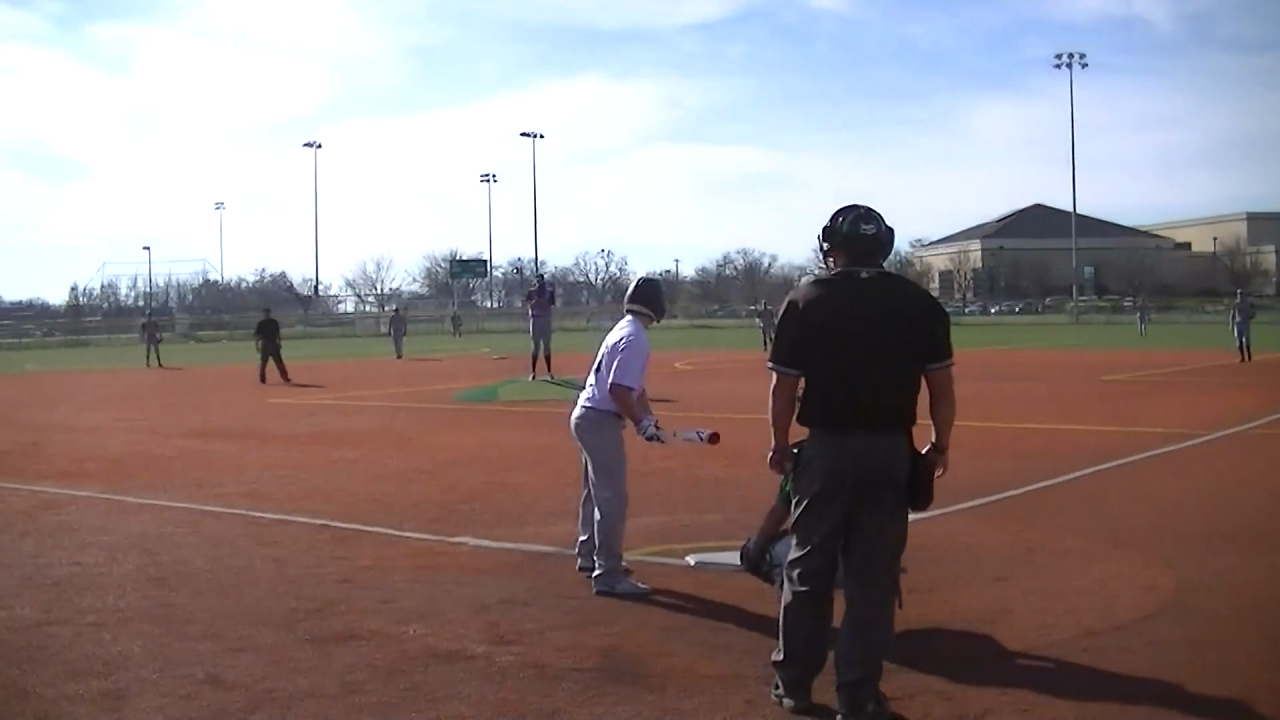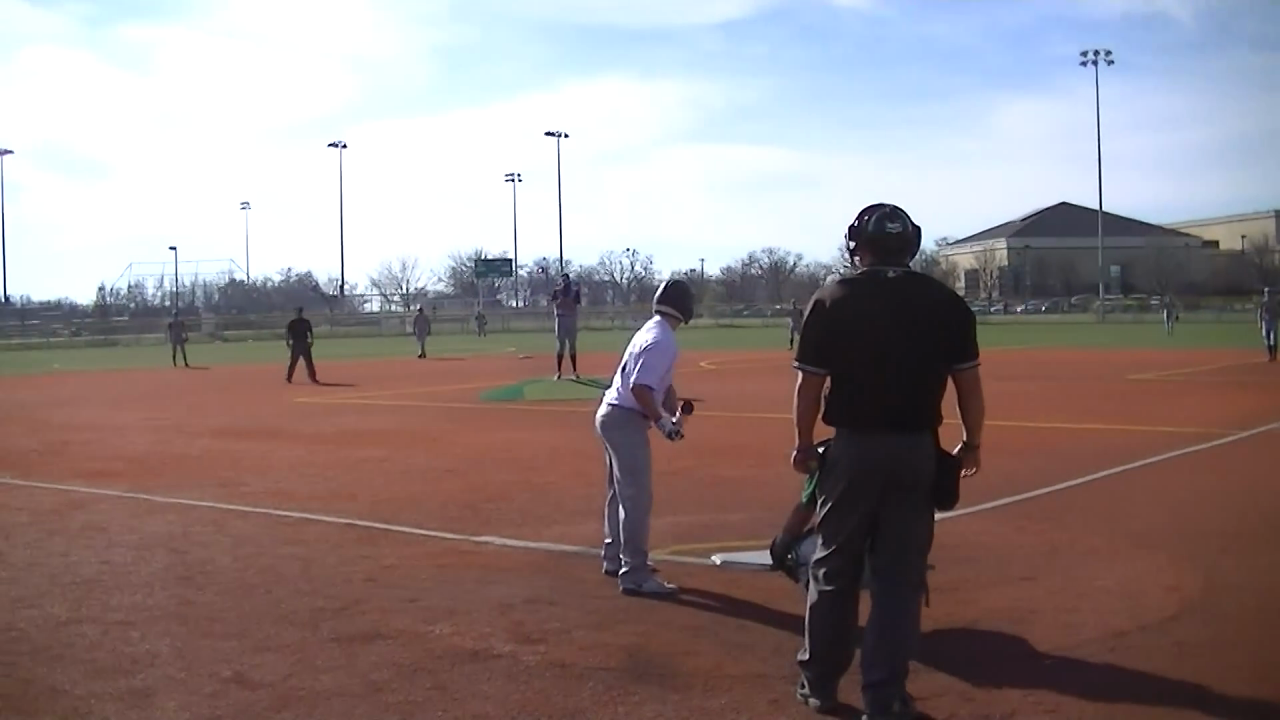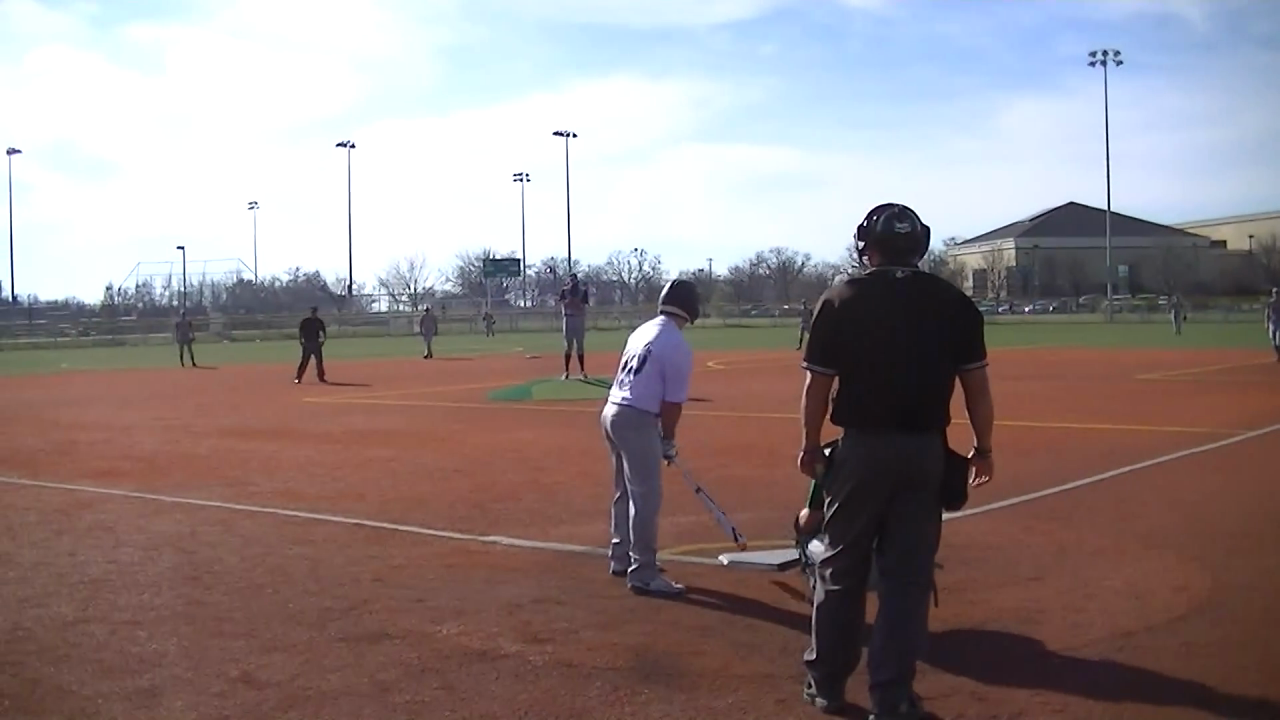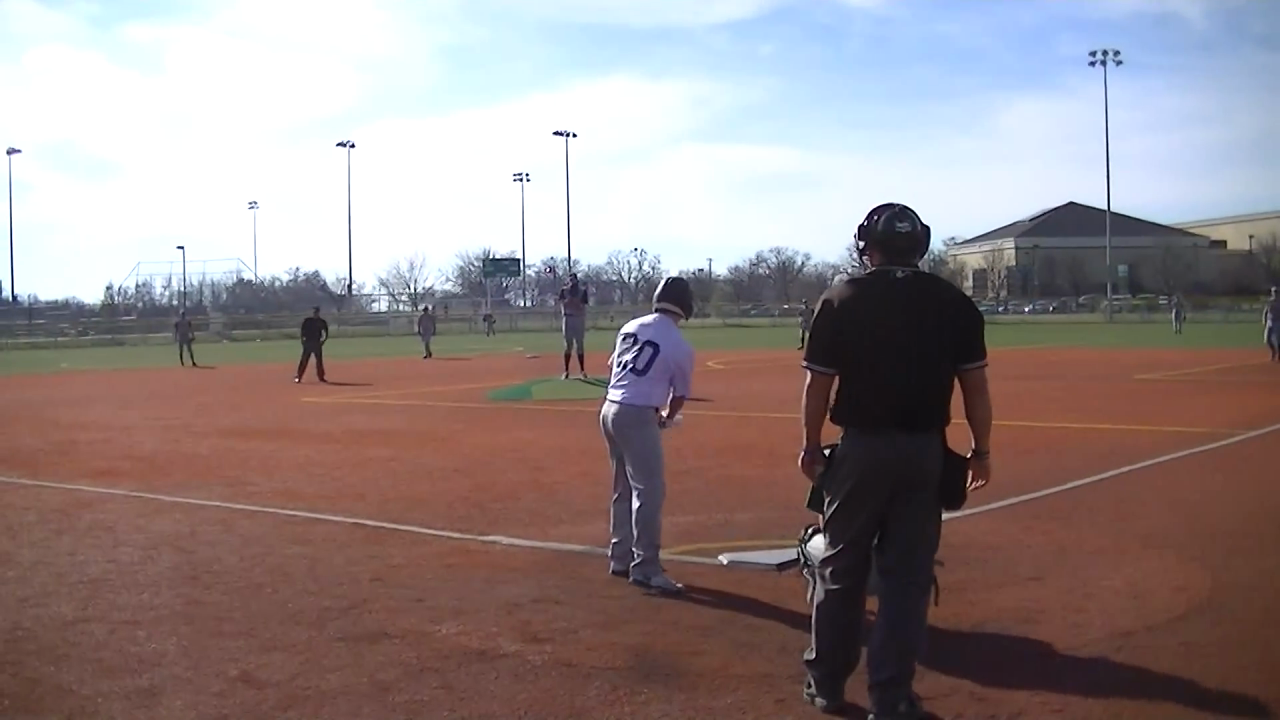
dt=0.2s
person 1, frame 1
left shoulder: (806, 300)
right shoulder: (919, 303)
left elbow: (784, 384)
right elbow: (942, 386)
left wrist: (780, 444)
right wrist: (940, 446)
left hip: (827, 449)
right hip: (891, 451)
left knee: (808, 569)
right knee: (874, 576)
person 1, frame 2
left shoulder: (833, 300)
right shoulder: (945, 302)
left elbow: (810, 384)
right elbow: (969, 384)
left wrist: (804, 444)
right wrist: (972, 443)
left hip: (853, 449)
right hip: (916, 451)
left knee: (834, 568)
right knee: (900, 576)
person 1, frame 3
left shoulder: (841, 300)
right shoulder: (953, 303)
left elbow: (818, 384)
right elbow: (976, 384)
left wrist: (811, 445)
right wrist: (983, 448)
left hip: (861, 449)
right hip: (925, 451)
left knee: (841, 569)
right knee: (908, 575)
person 1, frame 4
left shoulder: (841, 299)
right shoulder: (953, 303)
left elbow: (818, 384)
right elbow: (975, 385)
left wrist: (811, 446)
right wrist: (980, 450)
left hip: (861, 449)
right hip: (924, 451)
left knee: (841, 568)
right knee: (908, 575)
person 2, frame 1
left shoulder: (622, 330)
right shoulder: (636, 339)
left elbow: (635, 386)
right elbow: (617, 389)
left wrist: (647, 417)
right wrist: (641, 423)
left hip: (586, 414)
right hip: (600, 420)
left knee: (596, 491)
right knee: (611, 498)
left ankle: (589, 556)
right ankle: (607, 576)
person 2, frame 2
left shoulder: (650, 331)
right shoulder: (663, 341)
left elbow: (663, 384)
right elbow: (639, 388)
left wrist: (672, 416)
right wrist: (661, 421)
left hip: (611, 413)
right hip: (625, 418)
left knee: (620, 492)
right knee: (636, 496)
left ankle: (615, 558)
right ankle: (634, 574)
person 2, frame 3
left shoulder: (643, 330)
right shoulder: (679, 347)
right elbow: (673, 402)
left wrist: (665, 434)
right wrist: (668, 440)
left hip: (613, 411)
right hip: (636, 419)
left knee: (626, 491)
right knee: (646, 495)
left ankle: (622, 557)
right ankle: (643, 573)
person 2, frame 4
left shoulder: (630, 327)
right shoulder: (681, 347)
right elbow: (680, 395)
right wrist: (666, 418)
left hip: (610, 409)
right hip: (637, 416)
left knee: (624, 489)
right knee: (649, 491)
left ankle: (621, 557)
right ankle: (645, 567)
